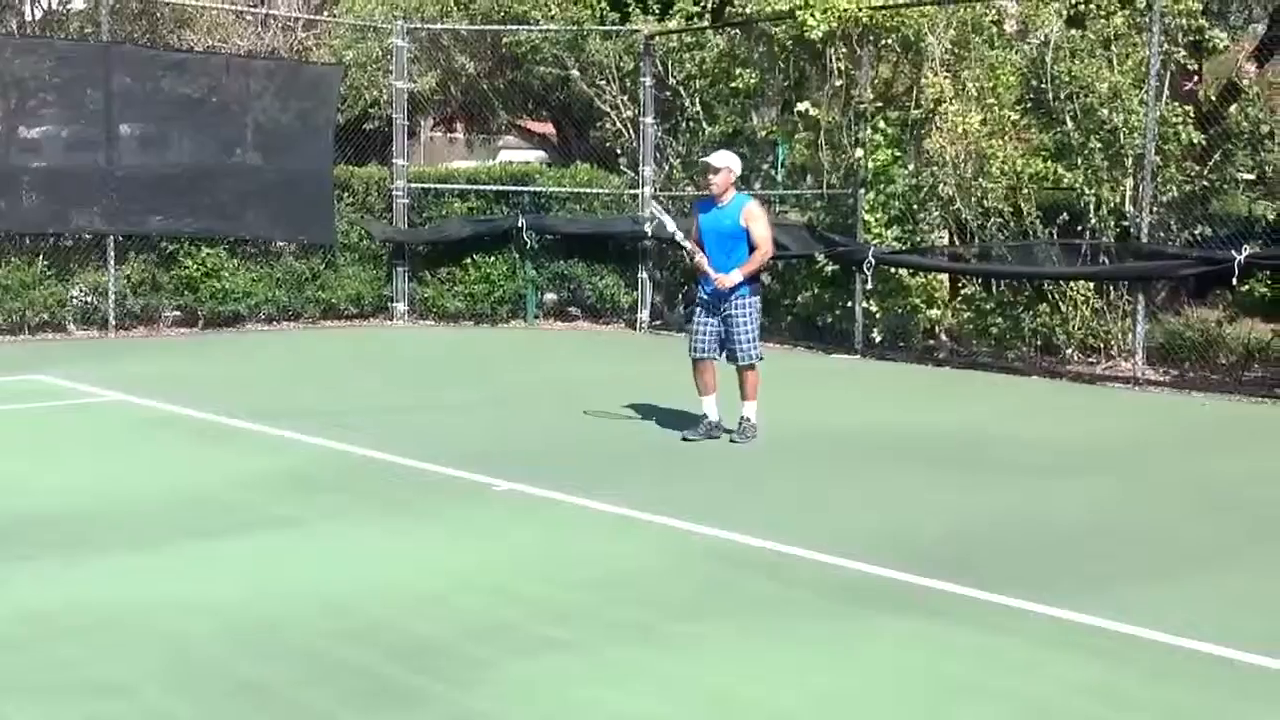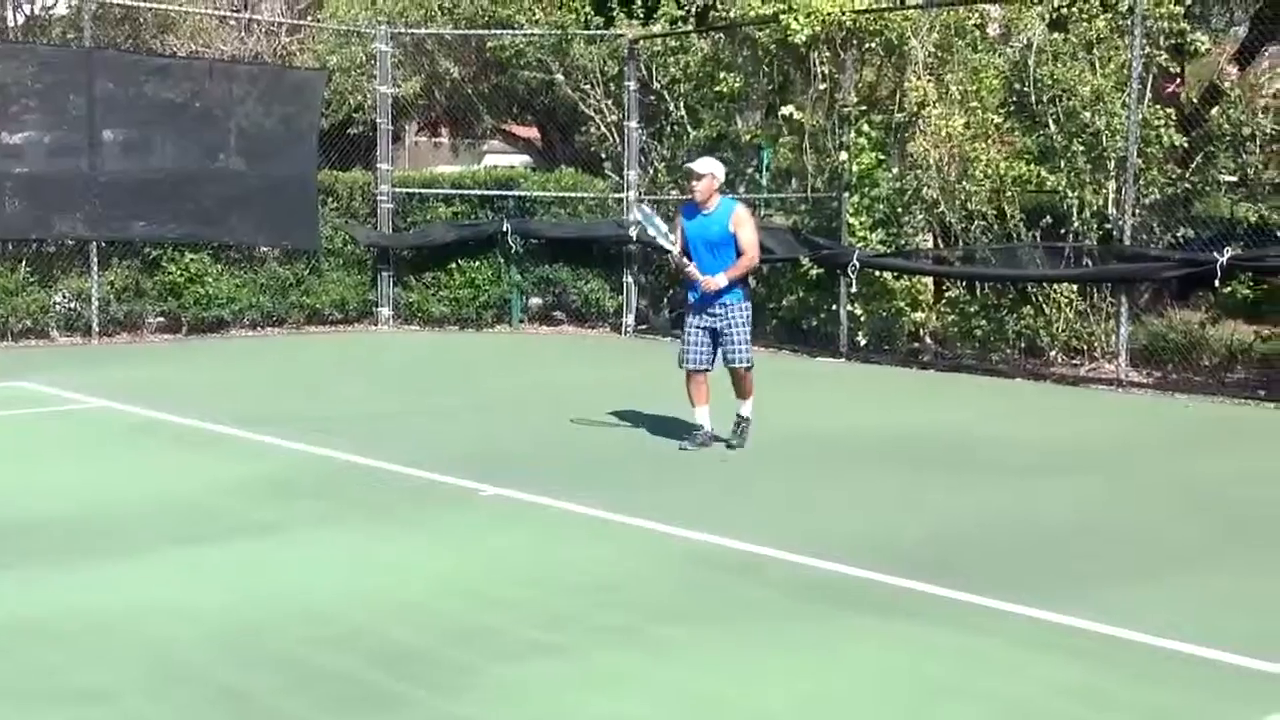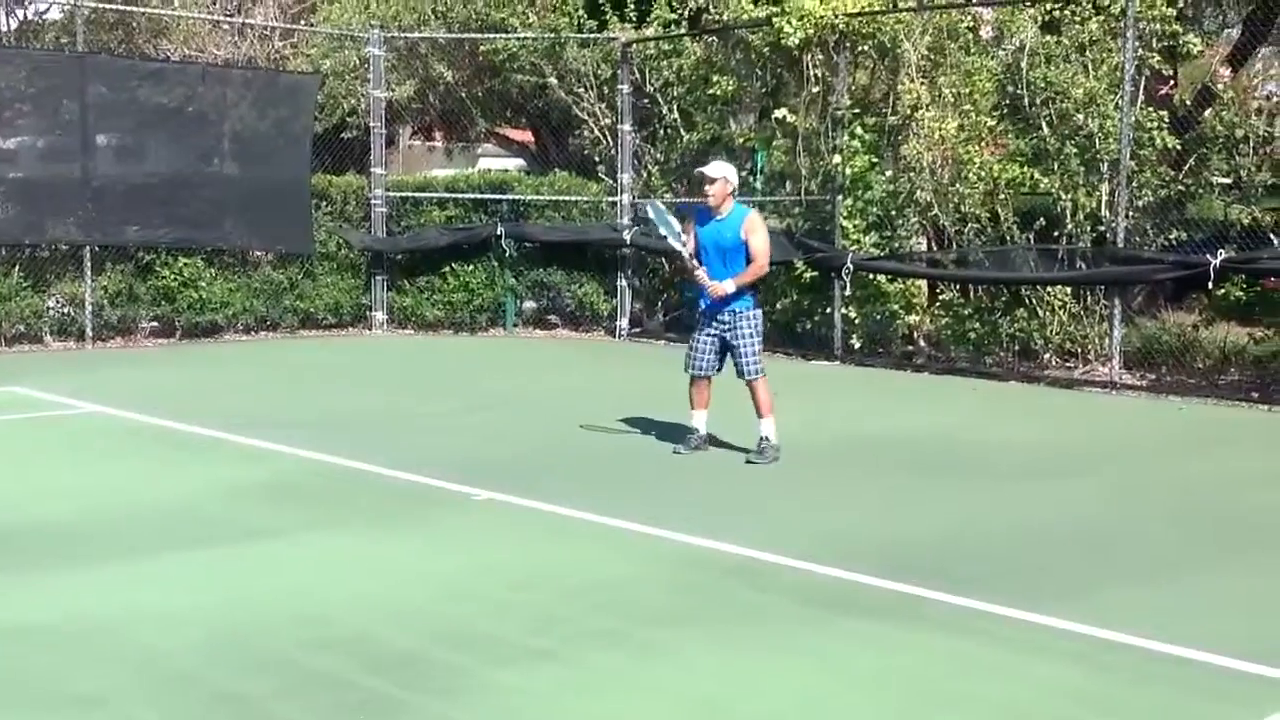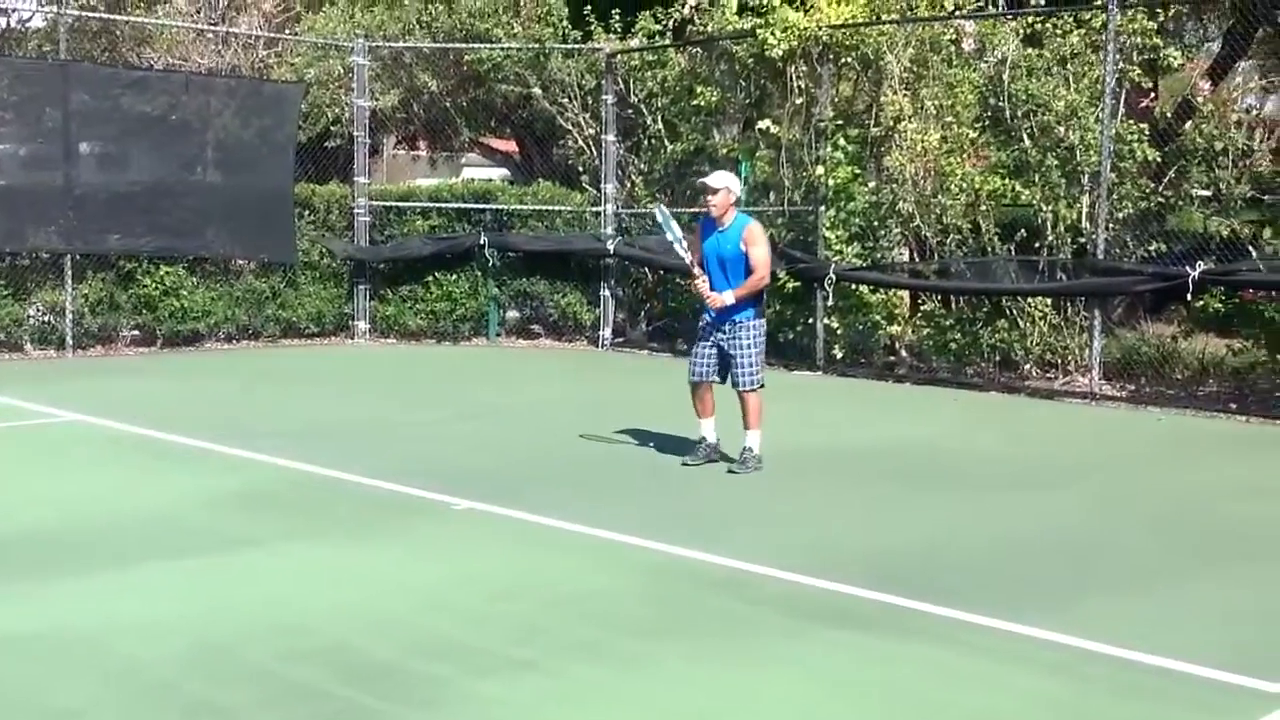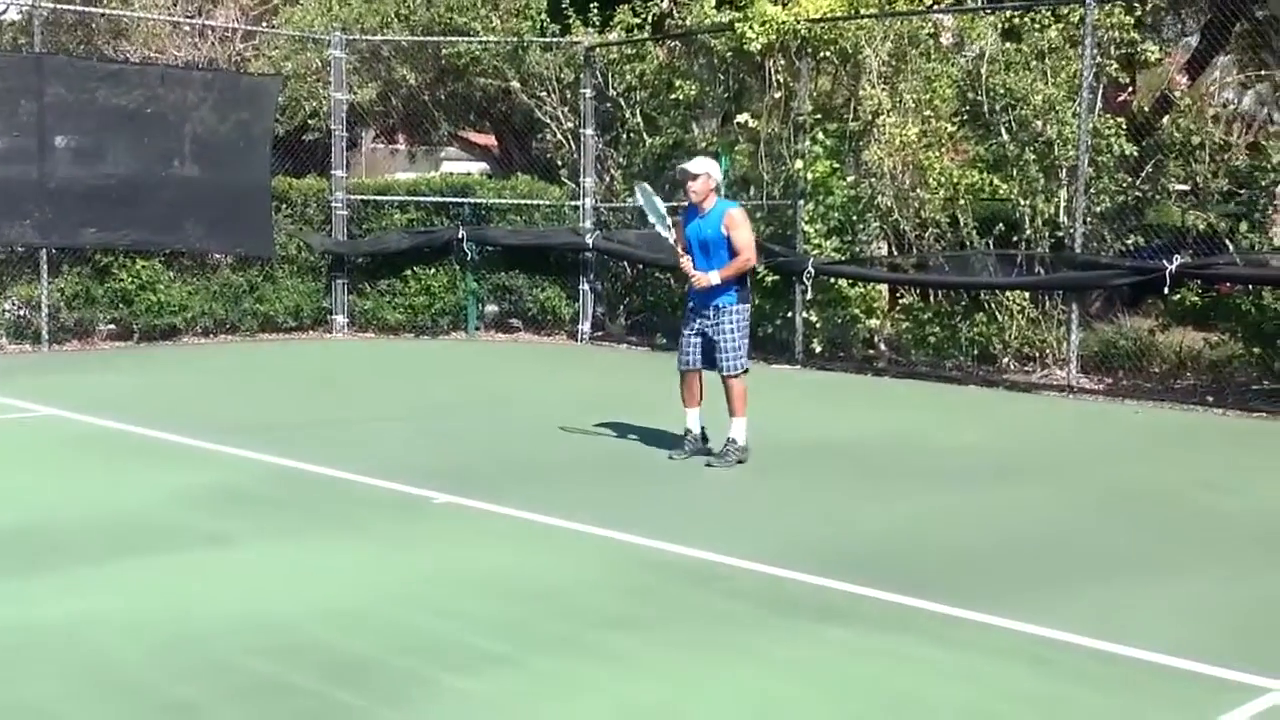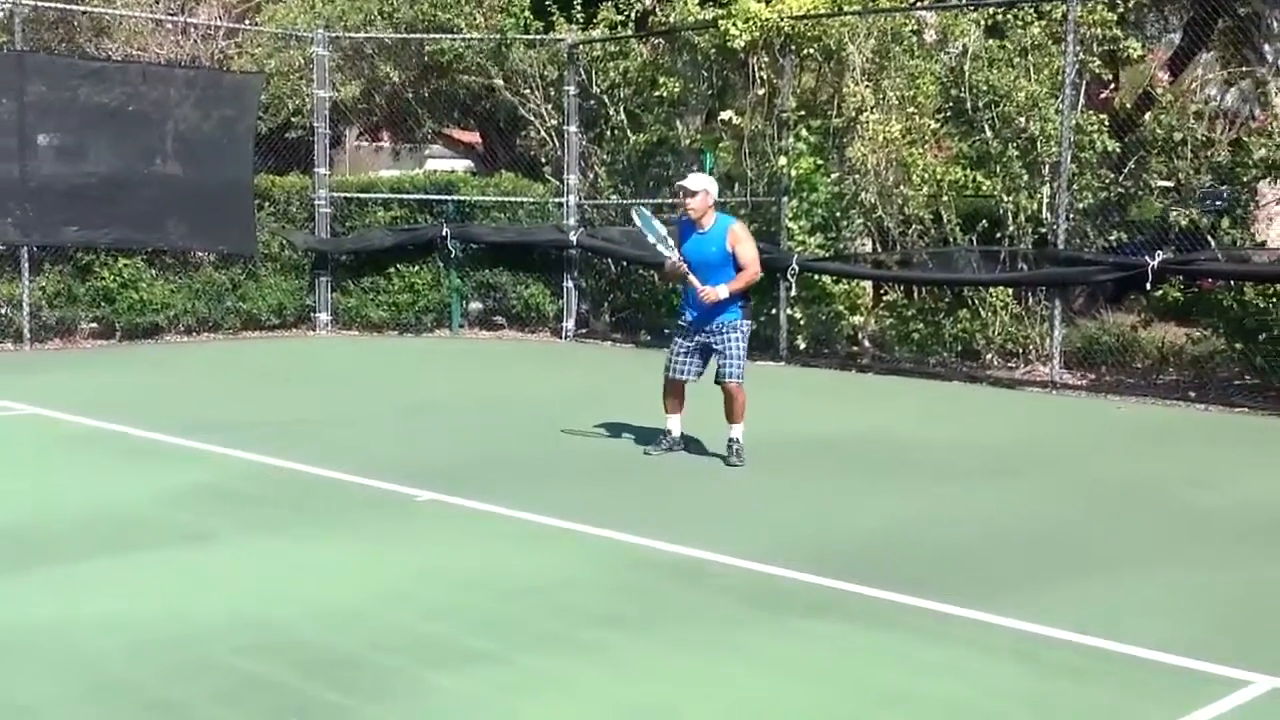
dt=0.3s
person 1, frame 1
left shoulder: (749, 208)
right shoulder: (702, 207)
left elbow: (764, 251)
right elbow: (695, 243)
left wrist: (735, 276)
right wrist: (698, 257)
left hip: (742, 295)
right hip: (707, 293)
left knee: (745, 360)
right knee: (700, 356)
left ankle: (748, 421)
right ankle: (711, 420)
person 1, frame 2
left shoulder: (736, 212)
right shoulder: (684, 214)
left elbow: (752, 256)
right elbow: (677, 253)
left wrist: (721, 279)
left hip: (733, 301)
right hip: (697, 303)
left knee: (739, 365)
right knee: (694, 367)
left ankle: (744, 416)
right ankle: (703, 429)
person 1, frame 3
left shoulder: (749, 219)
right shoulder: (697, 218)
left elbow: (761, 264)
right elbow: (688, 257)
left wrist: (729, 285)
right wrist: (695, 270)
left hip: (743, 309)
right hip: (708, 309)
left knee: (753, 374)
right knee: (698, 373)
left ankle: (768, 440)
right ankle: (699, 432)
person 1, frame 4
left shoulder: (750, 229)
right shoulder: (703, 227)
left elbow: (762, 276)
right elbow: (696, 264)
left wrist: (728, 297)
right wrist: (699, 280)
left hip: (745, 319)
right hip: (712, 318)
left knee: (746, 385)
right knee: (699, 380)
left ankle: (752, 451)
right ankle: (708, 441)
person 1, frame 5
left shoulder: (731, 213)
right shoulder: (687, 214)
left elbow: (748, 258)
left wrist: (714, 276)
right wrist: (683, 261)
left hip: (729, 305)
right hip: (698, 303)
left knee: (731, 372)
right knee: (688, 369)
left ankle: (737, 442)
right ankle: (694, 435)
person 1, frame 6
left shoulder: (733, 229)
right shoulder: (681, 229)
left elbow: (753, 271)
right elbow: (669, 274)
left wrist: (722, 290)
right wrist: (676, 270)
left hip: (730, 320)
right hip: (692, 320)
left knee: (731, 382)
right knee: (673, 378)
left ankle: (735, 440)
right ankle: (673, 434)
